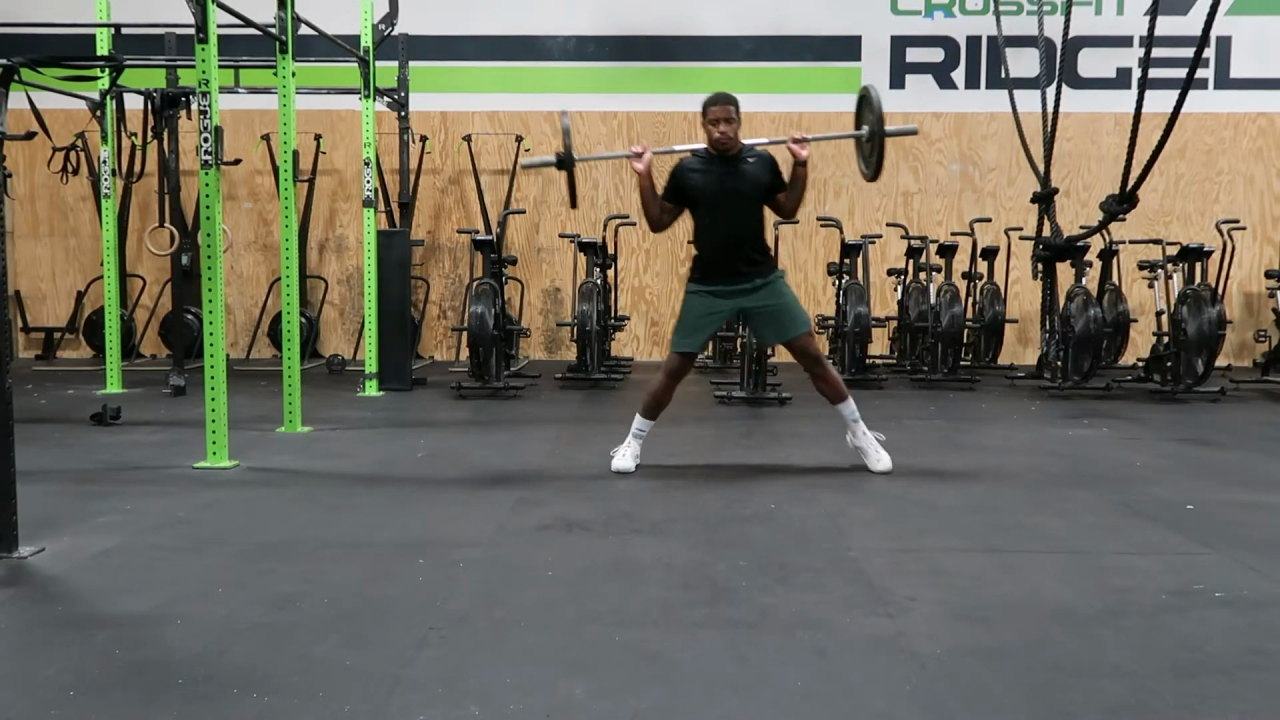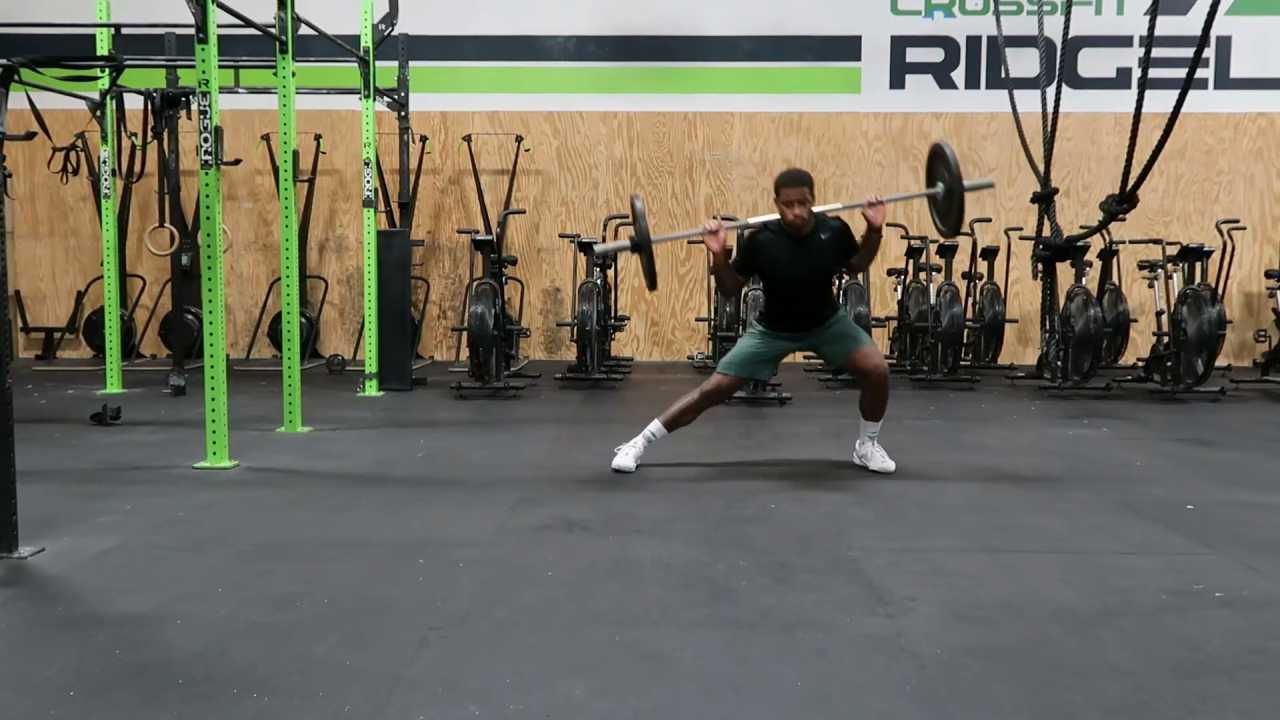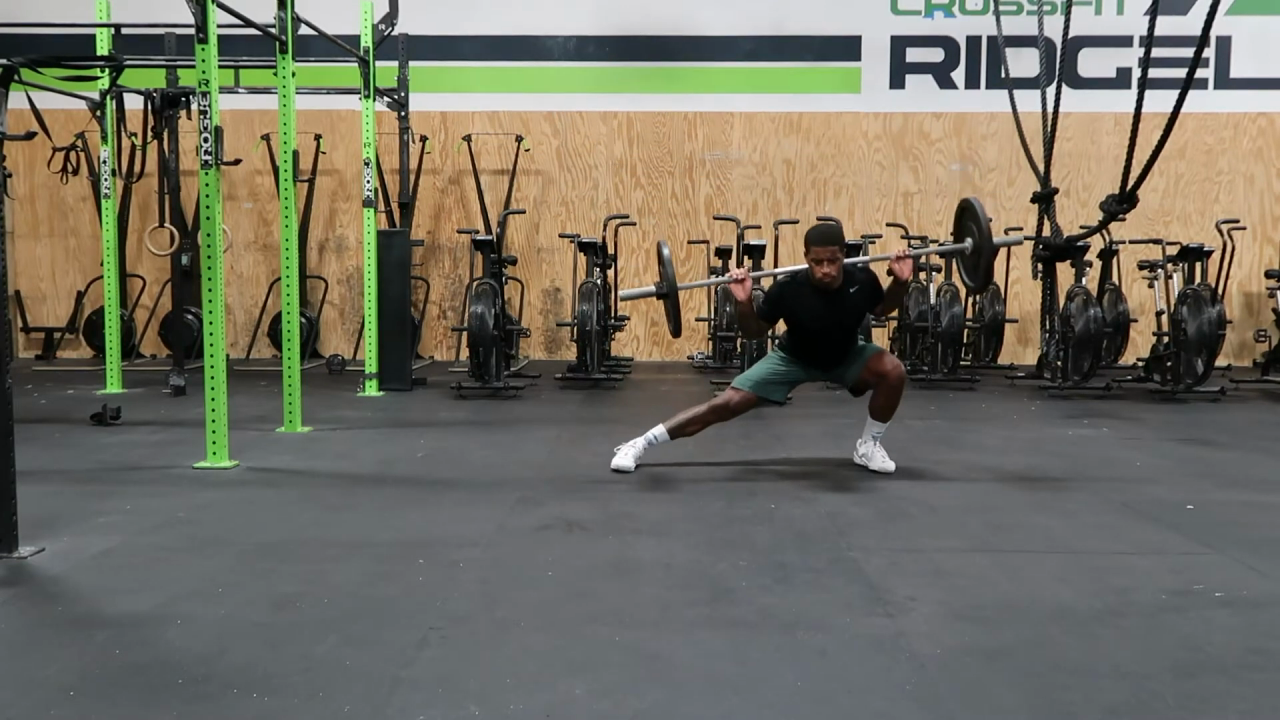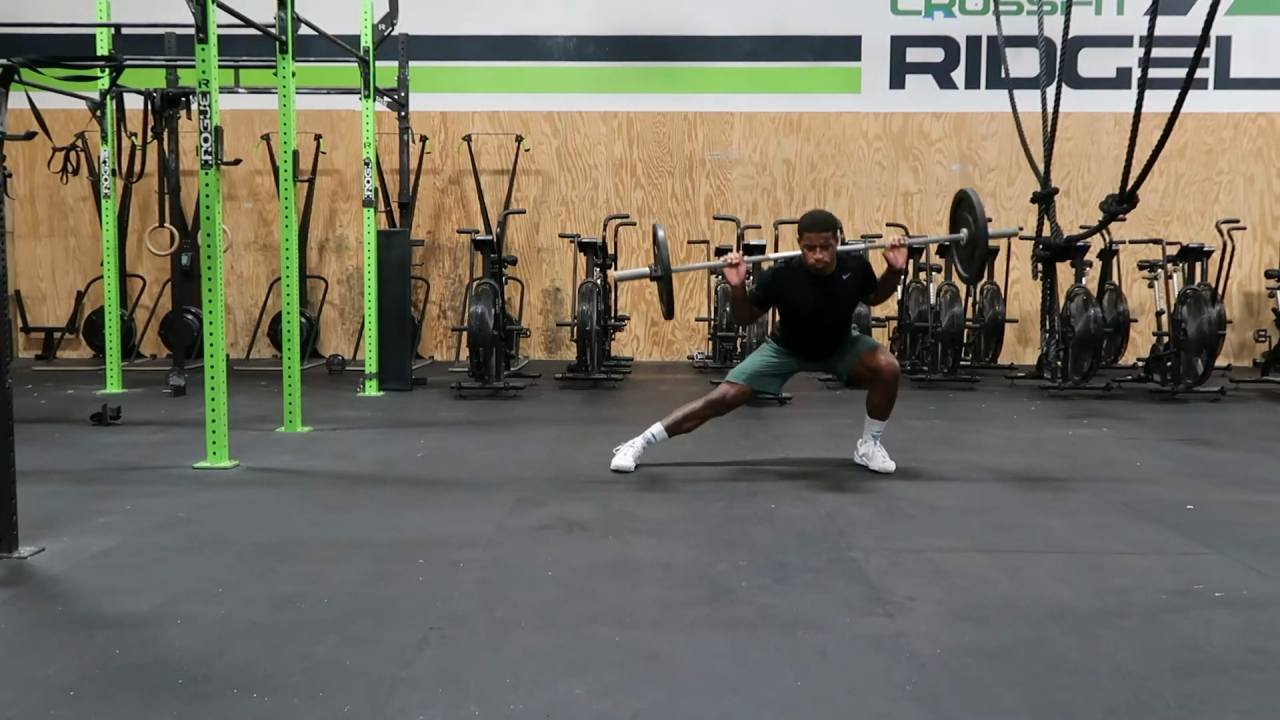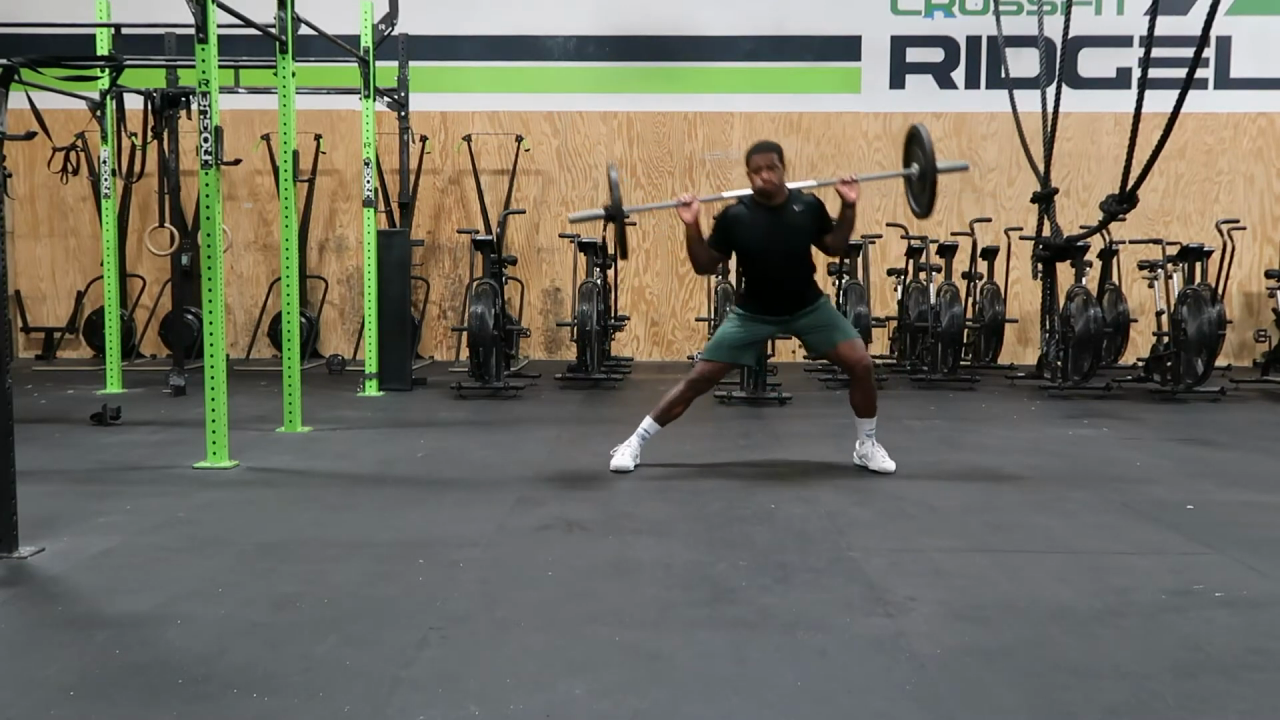
dt=0.3s
person 1, frame 1
left shoulder: (761, 161)
right shoulder: (687, 169)
left elbow: (788, 210)
right elbow: (658, 223)
left wrist: (798, 164)
right wrist: (643, 176)
left hip: (763, 280)
right hip: (709, 286)
left knee: (811, 355)
right knee: (676, 366)
left ankle: (859, 434)
right ankle: (632, 443)
person 1, frame 2
left shoulder: (833, 229)
right shoulder: (760, 241)
left elbow: (857, 265)
right elbow: (728, 289)
left wrist: (874, 229)
right wrist: (718, 253)
left hip: (826, 321)
right hip: (773, 330)
left knee: (876, 371)
right knee: (715, 388)
left ankle: (867, 445)
right ankle: (639, 444)
person 1, frame 3
left shoulder: (862, 280)
right shoulder: (788, 289)
left elbow: (881, 309)
right elbow: (754, 332)
left wrist: (900, 282)
right wrist: (744, 301)
left hip: (846, 356)
right hip: (793, 359)
left knee: (892, 372)
right knee: (726, 404)
left ankle: (868, 445)
right ankle: (638, 444)
person 1, frame 4
left shoulder: (855, 267)
right shoulder: (781, 275)
left elbow: (874, 298)
right elbow: (746, 318)
left wrist: (895, 271)
right wrist: (737, 286)
left hip: (840, 345)
right hip: (786, 350)
left knee: (887, 368)
right knee: (721, 398)
left ankle: (869, 445)
right ankle: (638, 444)
person 1, frame 5
left shoulder: (808, 204)
right shoulder: (733, 216)
left elbow: (835, 245)
right elbow: (704, 267)
left wrist: (849, 206)
right wrist: (691, 226)
left hip: (808, 304)
right hip: (752, 312)
left knee: (860, 363)
right knee: (702, 377)
left ankle: (867, 444)
right ankle: (634, 442)
